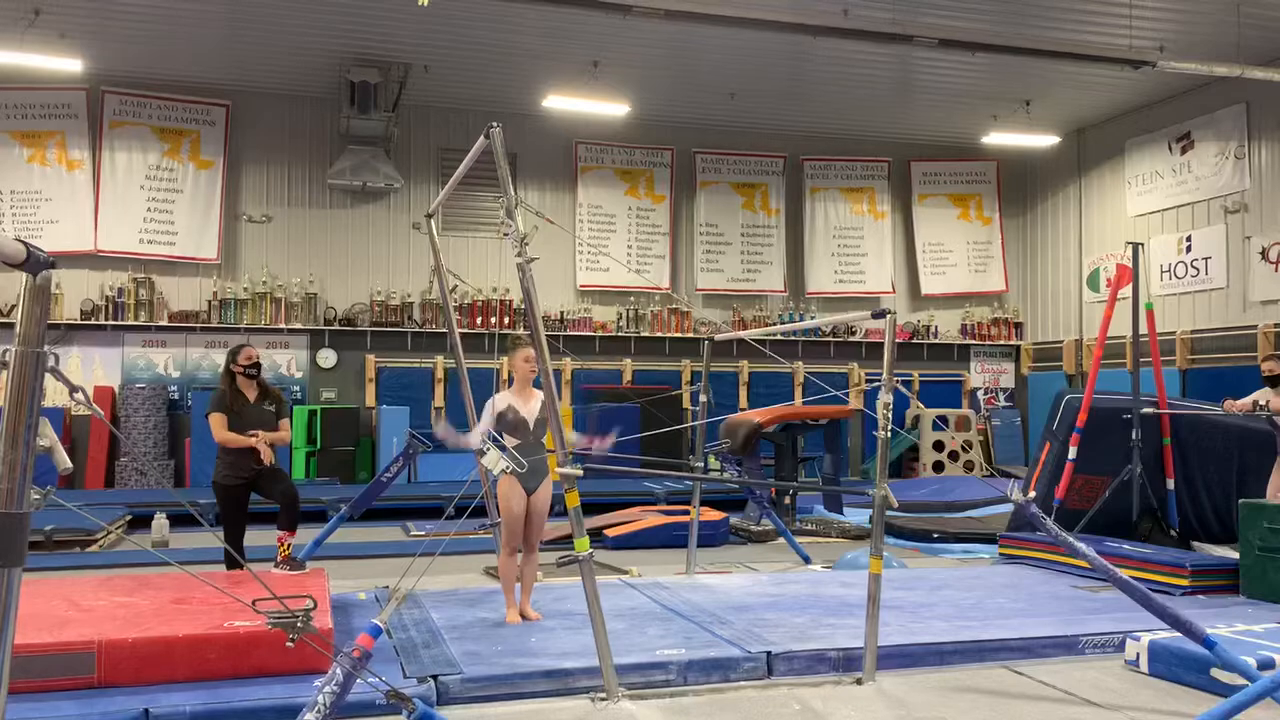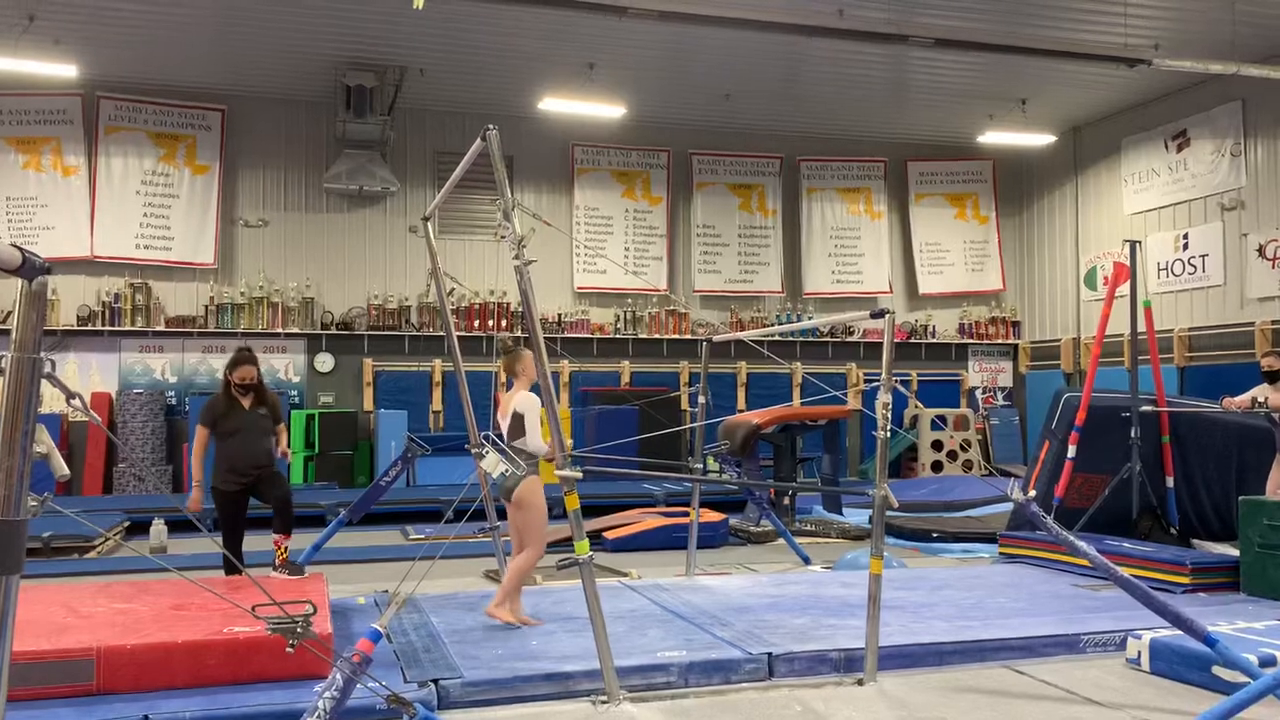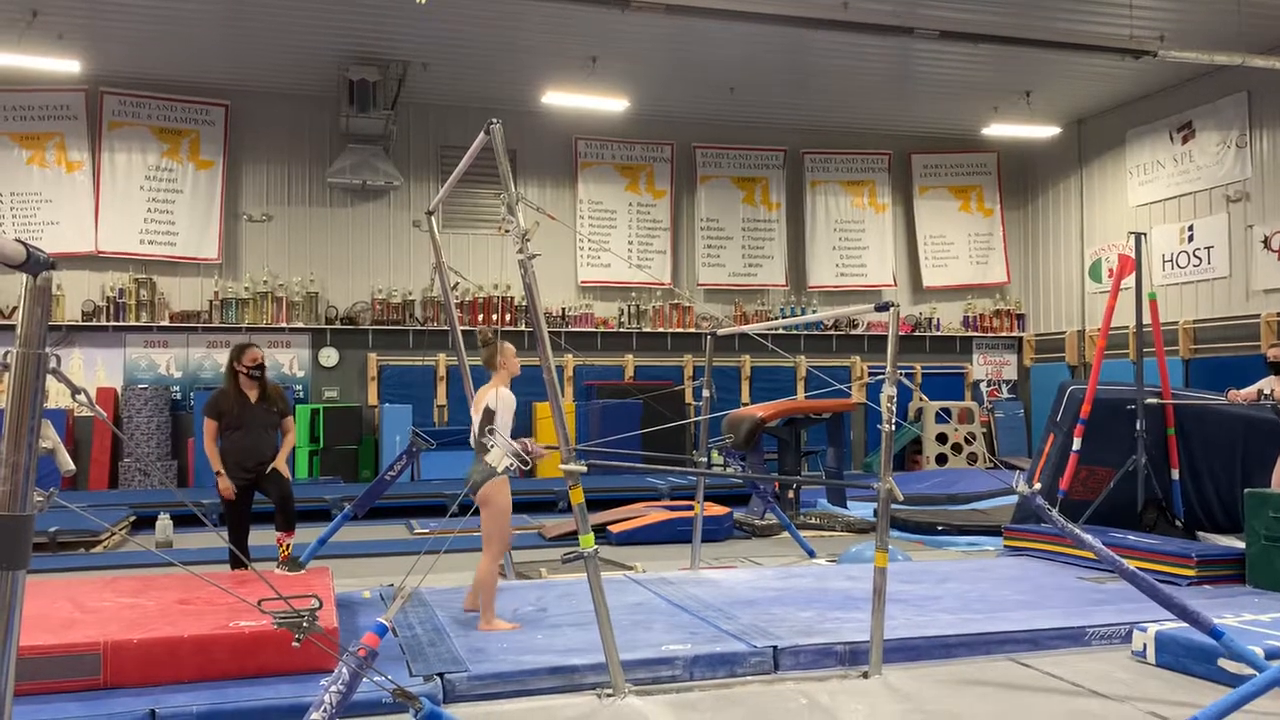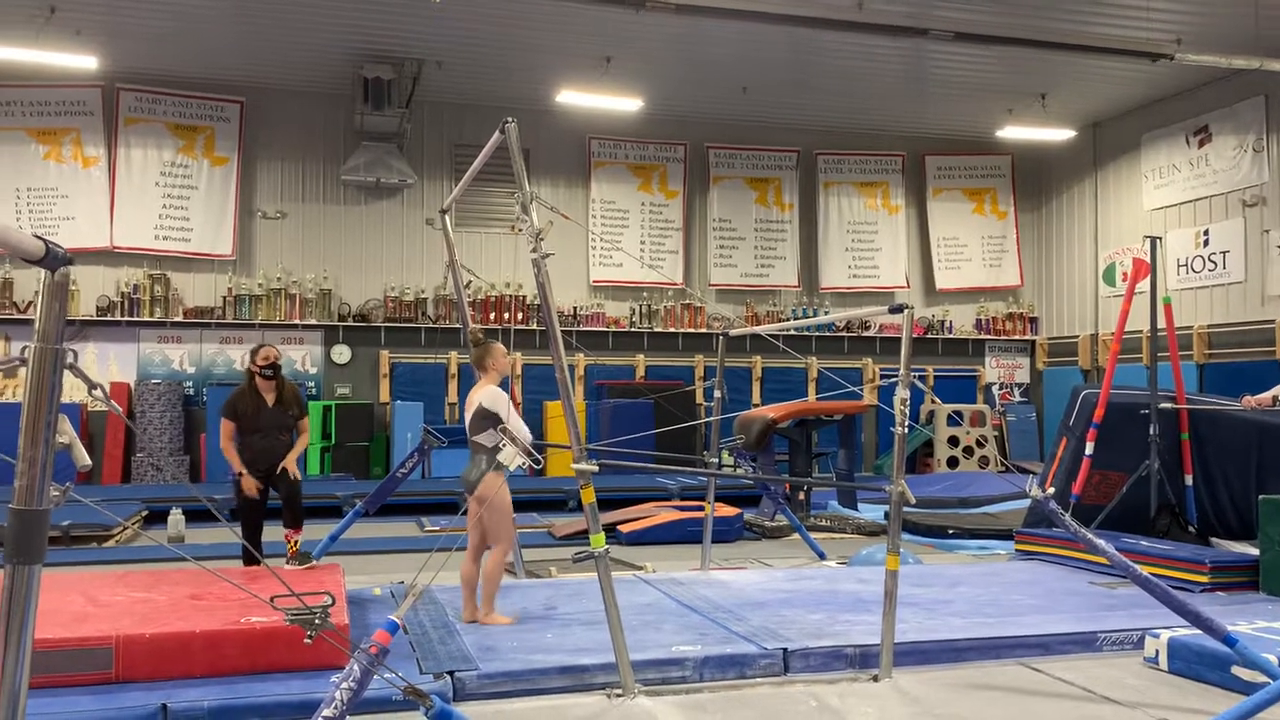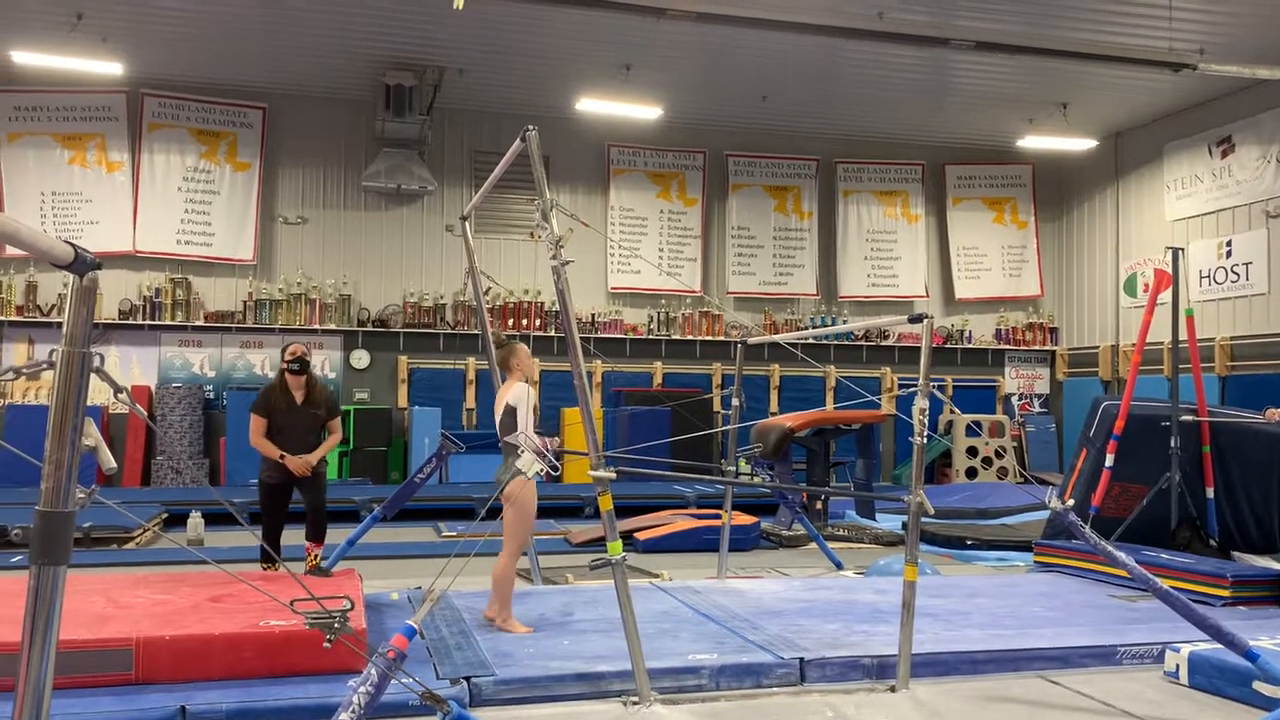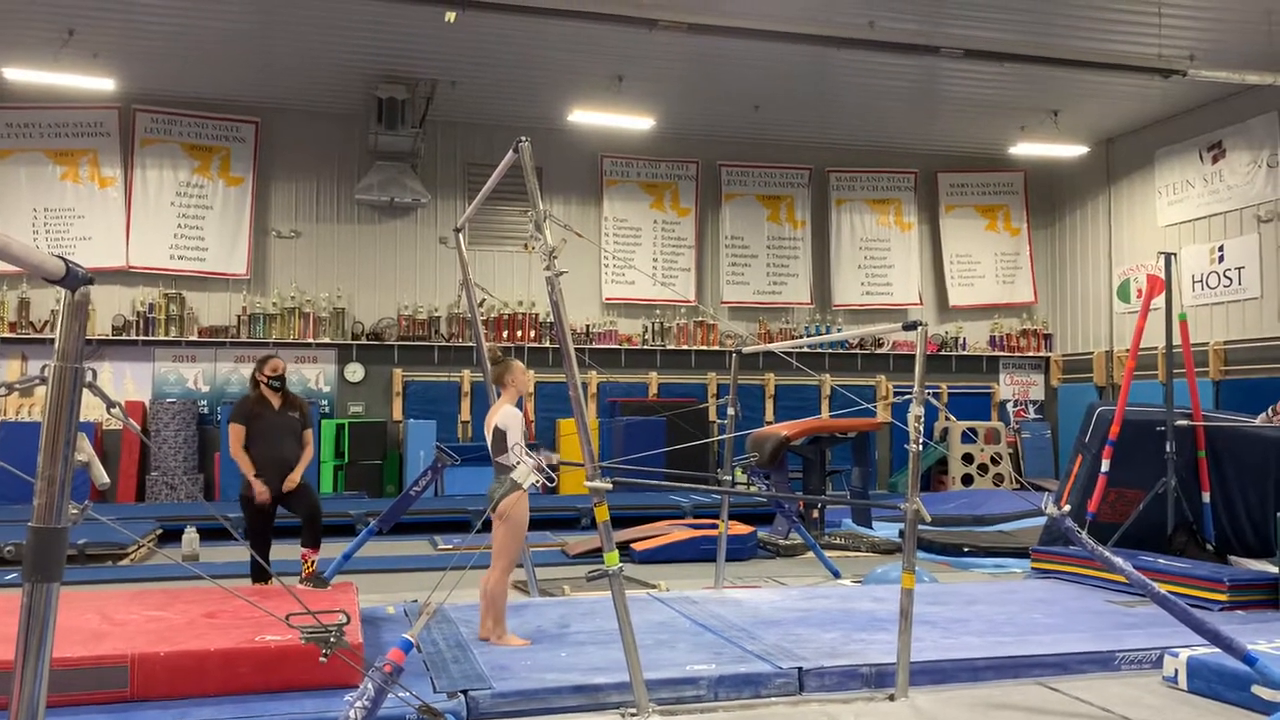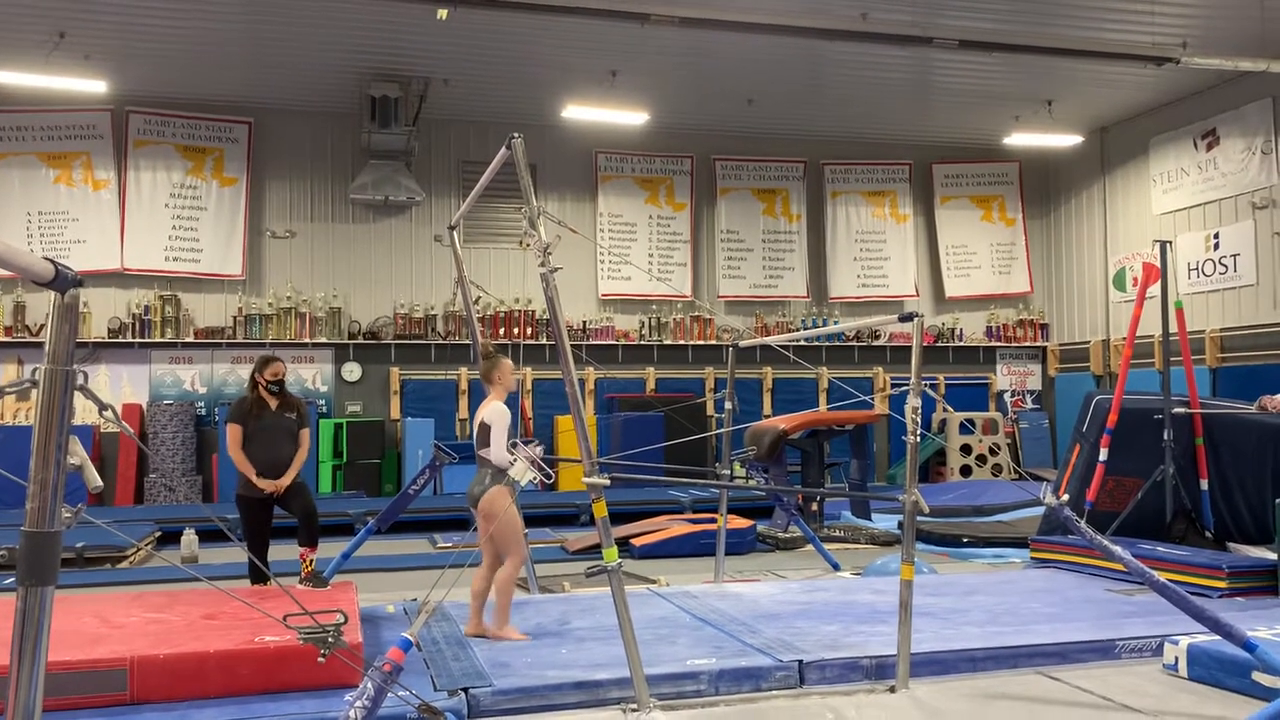
dt=0.7s
person 1, frame 1
left shoulder: (545, 399)
right shoulder: (498, 402)
left elbow: (561, 433)
right elbow: (478, 439)
left wrist: (589, 443)
right wrist: (453, 438)
left hip: (541, 476)
right hip: (512, 476)
left knee: (532, 546)
right knee: (510, 546)
left ankle: (525, 604)
right ankle: (511, 606)
person 1, frame 2
left shoulder: (505, 402)
right shoulder: (529, 399)
right elbow: (535, 445)
left wrist: (548, 448)
right wrist: (552, 452)
left hip: (508, 477)
right hip: (525, 479)
left knee: (520, 550)
right knee: (535, 549)
left ankle: (516, 611)
right ankle: (497, 603)
person 1, frame 3
left shoulder: (481, 394)
right shoulder: (505, 396)
right elbow: (501, 446)
left wrist: (517, 445)
right wrist: (526, 448)
left hip: (479, 472)
right hip: (493, 477)
left knee: (499, 542)
right knee: (493, 550)
left ankle: (474, 598)
right ankle: (488, 619)
person 1, frame 4
left shoulder: (474, 394)
right shoulder: (495, 394)
right elbow: (525, 436)
left wrist: (505, 437)
left hip: (473, 473)
right hip: (489, 476)
left knee: (475, 548)
right knee: (502, 545)
left ankle: (470, 608)
right ankle: (487, 611)
person 1, frame 5
left shoulder: (504, 393)
right shoulder: (523, 391)
right elbow: (526, 439)
left wrist: (541, 444)
right wrist: (546, 444)
left hip: (510, 473)
right hip: (519, 476)
left knee: (512, 548)
right knee: (512, 550)
left ankle: (495, 607)
right ankle: (505, 616)
person 1, frame 6
left shoulder: (495, 412)
right shoulder: (512, 414)
right elbow: (517, 462)
left wrist: (533, 461)
right wrist: (537, 465)
left hip: (499, 489)
right hip: (511, 493)
left knee: (497, 566)
right knee: (503, 567)
left ankle: (487, 625)
right ankle: (499, 633)
person 1, frame 7
left shoulder: (485, 408)
right shoulder: (500, 410)
right elbow: (499, 457)
left wrist: (518, 457)
left hip: (481, 487)
right hip: (493, 489)
left knee: (491, 561)
right knee: (515, 557)
left ankle: (476, 623)
right ankle: (502, 625)
person 2, frame 1
left shoulder: (274, 397)
right shoulder: (222, 397)
left elbow: (286, 436)
right elbow: (220, 435)
left wrist: (267, 436)
right wrist: (254, 442)
left hip: (264, 469)
right hip: (230, 474)
left knee: (290, 495)
right knee: (233, 534)
left ankle: (283, 558)
person 2, frame 2
left shoulder: (269, 401)
right shoulder: (215, 406)
left elbow: (280, 432)
right elbow: (198, 449)
left wrist: (282, 446)
right wrist: (197, 487)
left hip: (264, 472)
right hip: (228, 481)
left knee: (283, 499)
right knee: (232, 539)
left ankle: (281, 563)
person 2, frame 3
left shoulder: (275, 394)
right shoulder: (220, 398)
left elbow: (289, 432)
right elbow: (209, 441)
left wrist: (281, 459)
right wrist: (220, 474)
left hip: (267, 467)
right hip: (235, 474)
left knee: (285, 496)
right knee: (237, 532)
left ankle: (285, 558)
person 2, frame 4
left shoulder: (292, 395)
right shoulder: (238, 399)
left elbow: (304, 433)
right elbow: (226, 442)
left wrist: (292, 458)
right wrist: (243, 474)
left hip: (282, 466)
right hip: (250, 472)
left knee: (293, 494)
right knee: (251, 529)
left ankle: (293, 553)
person 2, frame 5
left shoulder: (323, 395)
right shoulder: (268, 395)
left elbow: (336, 434)
right elbow: (256, 438)
left wrist: (315, 456)
right wrist: (286, 458)
left hip: (311, 467)
right hip: (275, 470)
left knee: (318, 508)
right knee: (271, 527)
left ankle: (313, 565)
person 2, frame 6
left shoulder: (298, 405)
right shoulder: (245, 406)
left elbow: (308, 445)
right elbow: (236, 448)
left wrist: (297, 472)
right wrist: (255, 480)
left hip: (290, 483)
right hip: (258, 487)
left knee: (313, 511)
right knee: (259, 544)
left ankle: (309, 574)
person 2, frame 7
left shoulder: (296, 406)
right shoulder: (242, 406)
left elbow: (304, 446)
right elbow: (234, 449)
left wrist: (288, 477)
right wrist: (258, 479)
left hip: (287, 482)
right hip: (252, 488)
left knee: (309, 511)
right knee: (257, 546)
left ankle: (307, 573)
